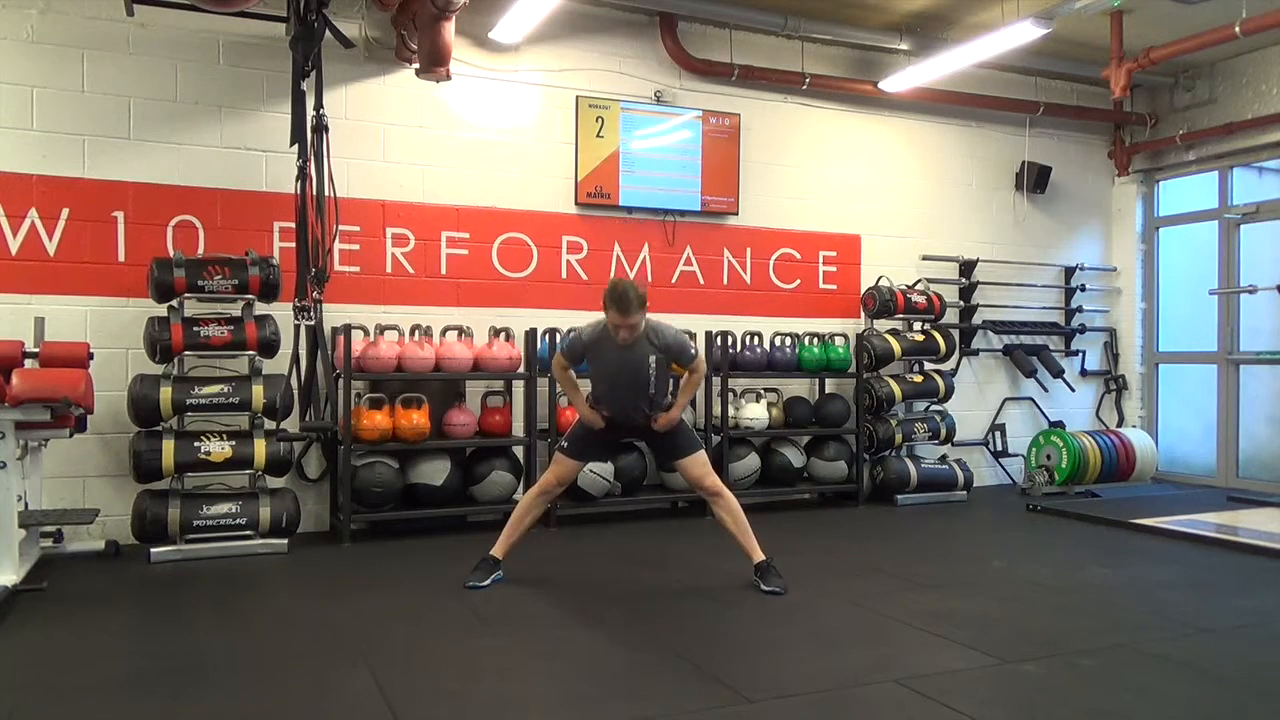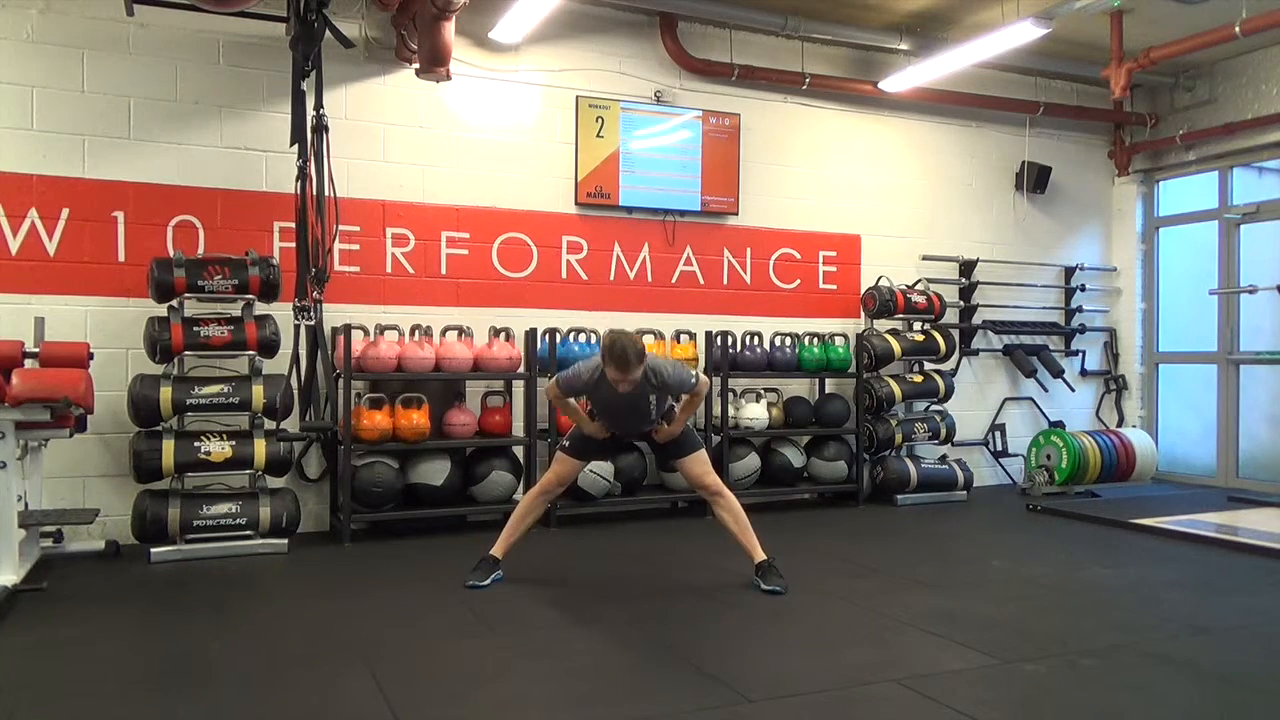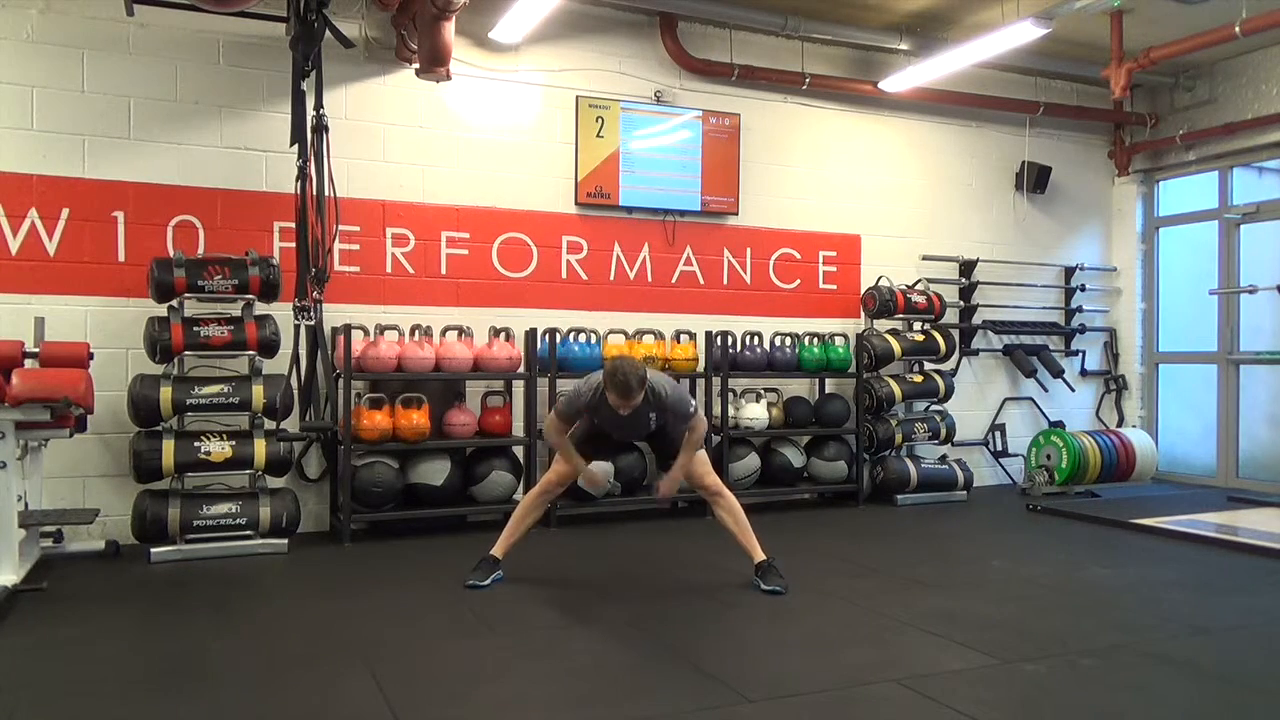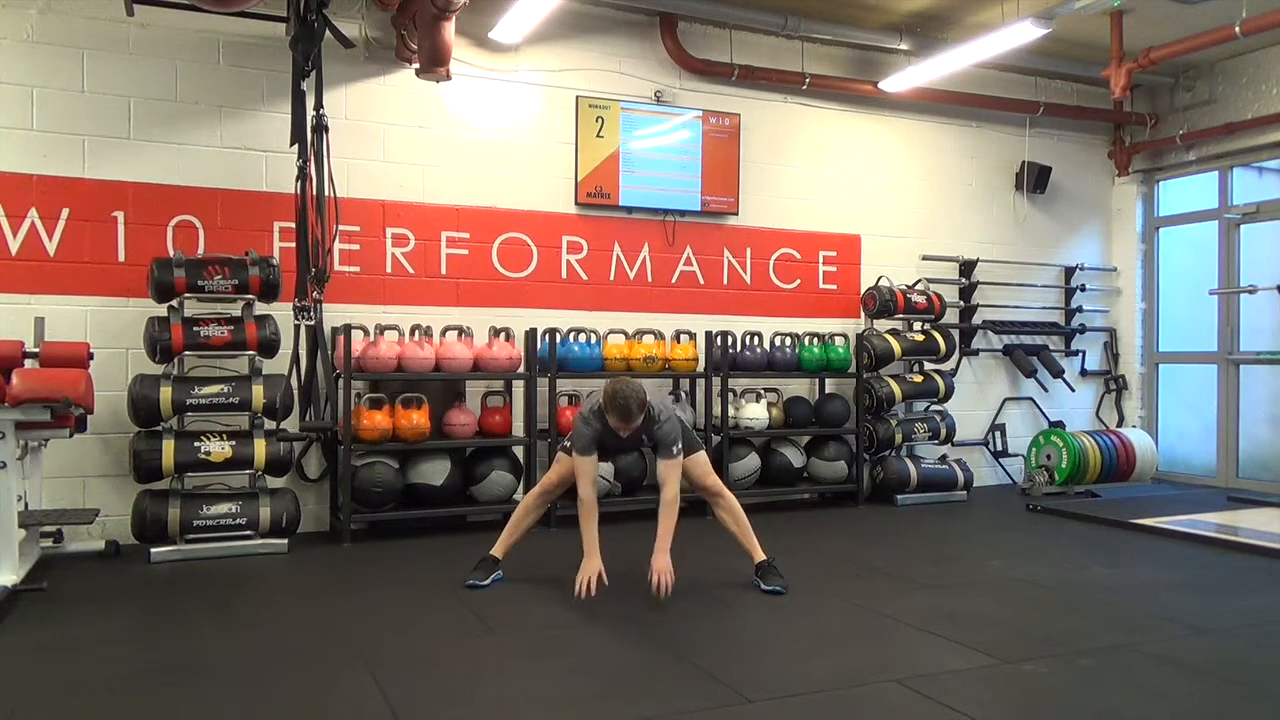
dt=0.3s
person 1, frame 1
left shoulder: (667, 337)
right shoulder: (587, 337)
left elbow: (698, 368)
right elbow: (559, 366)
left wrist: (675, 412)
right wrist: (583, 409)
left hip: (658, 418)
right hip: (603, 418)
left knee: (710, 486)
right knee: (550, 484)
left ankle: (761, 563)
right ankle: (494, 559)
person 1, frame 2
left shoulder: (665, 372)
right shoulder: (586, 374)
left elbow: (702, 386)
right elbow: (553, 392)
left wrist: (676, 426)
right wrist: (585, 425)
left hip: (658, 426)
right hip: (604, 426)
left knee: (711, 486)
right knee: (549, 484)
left ankle: (762, 563)
right ankle: (493, 559)
person 1, frame 3
left shoulder: (667, 392)
right shoulder: (585, 393)
left elbow: (699, 426)
right elbow: (552, 428)
left wrist: (675, 475)
right wrist: (583, 470)
left hip: (659, 426)
right hip: (600, 426)
left knee: (711, 485)
right knee: (549, 484)
left ankle: (762, 563)
right ankle: (493, 559)
person 1, frame 4
left shoulder: (663, 417)
right shoulder: (589, 417)
left elbow: (670, 488)
right elbow: (586, 489)
left wrist: (662, 553)
right wrist: (591, 555)
left hip: (653, 431)
right hip: (602, 437)
left knee: (711, 486)
right knee: (549, 485)
left ankle: (762, 563)
right ankle: (493, 559)
